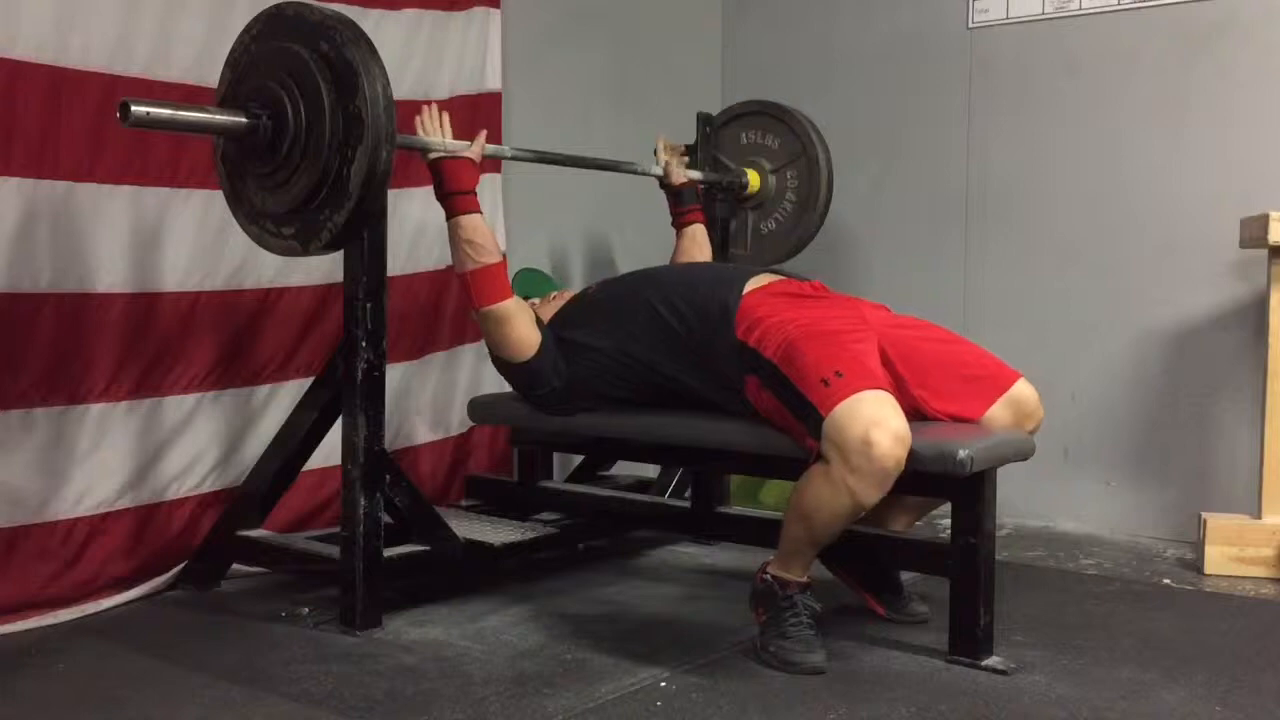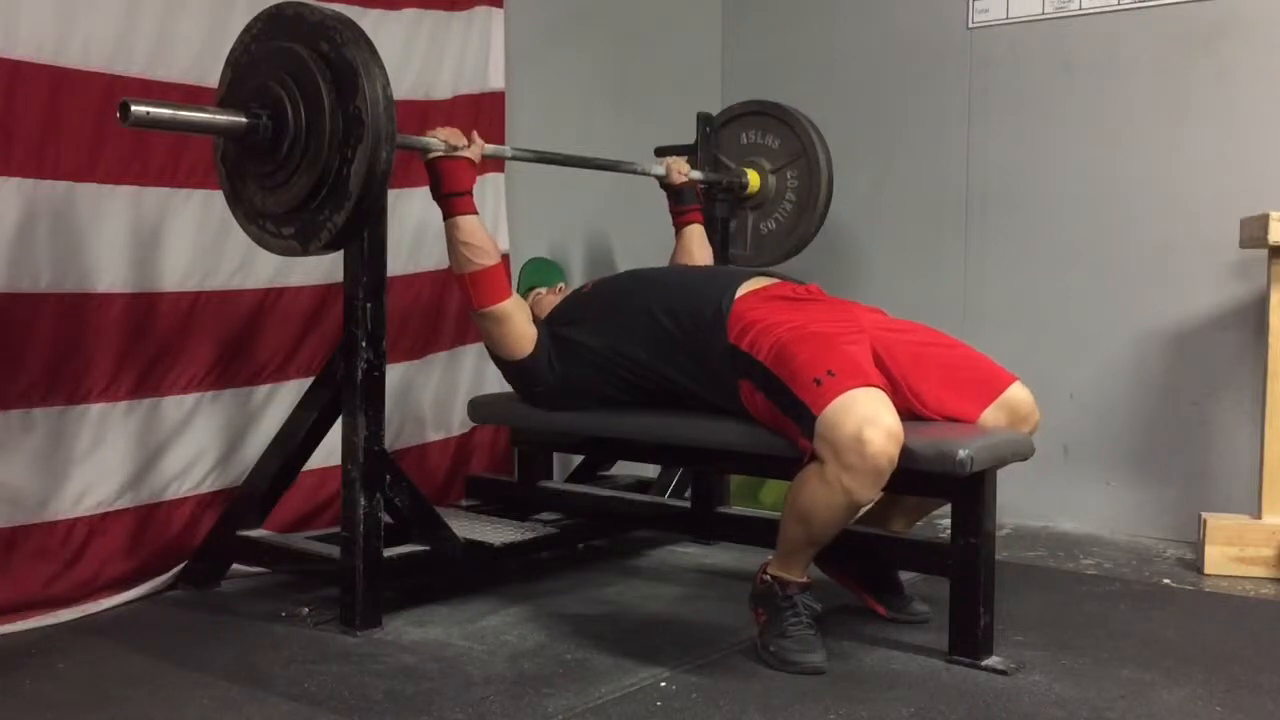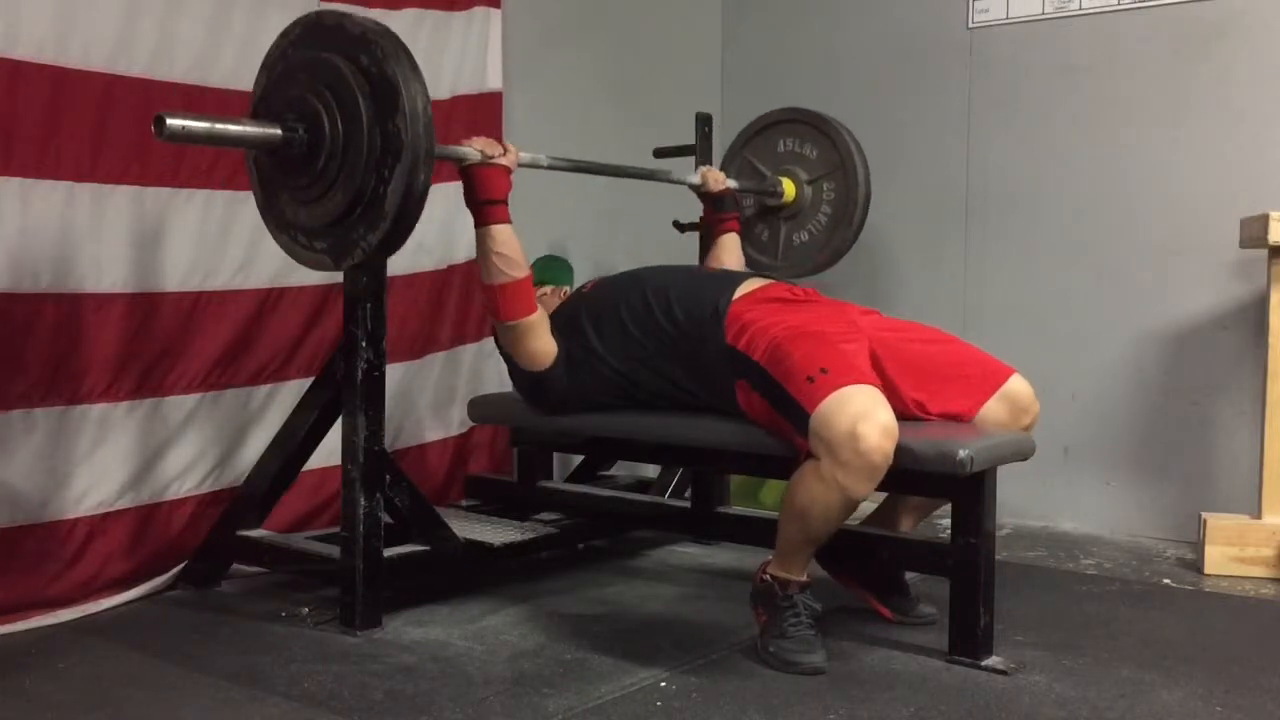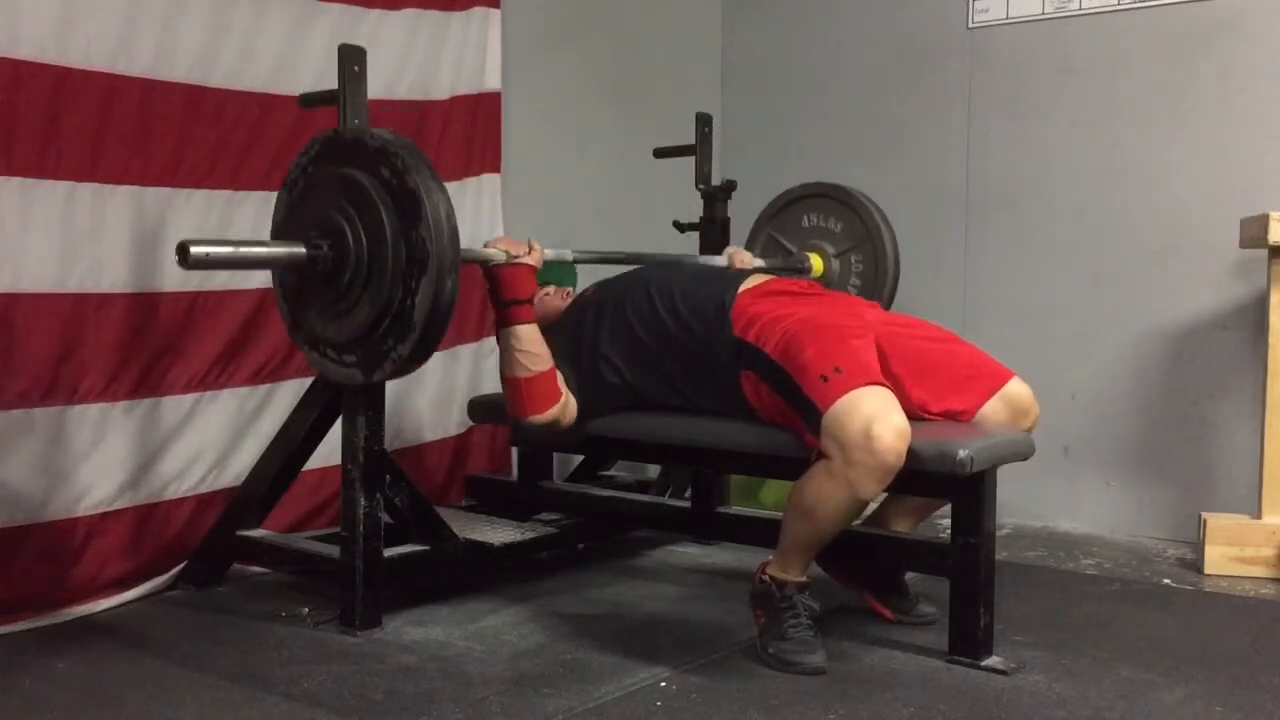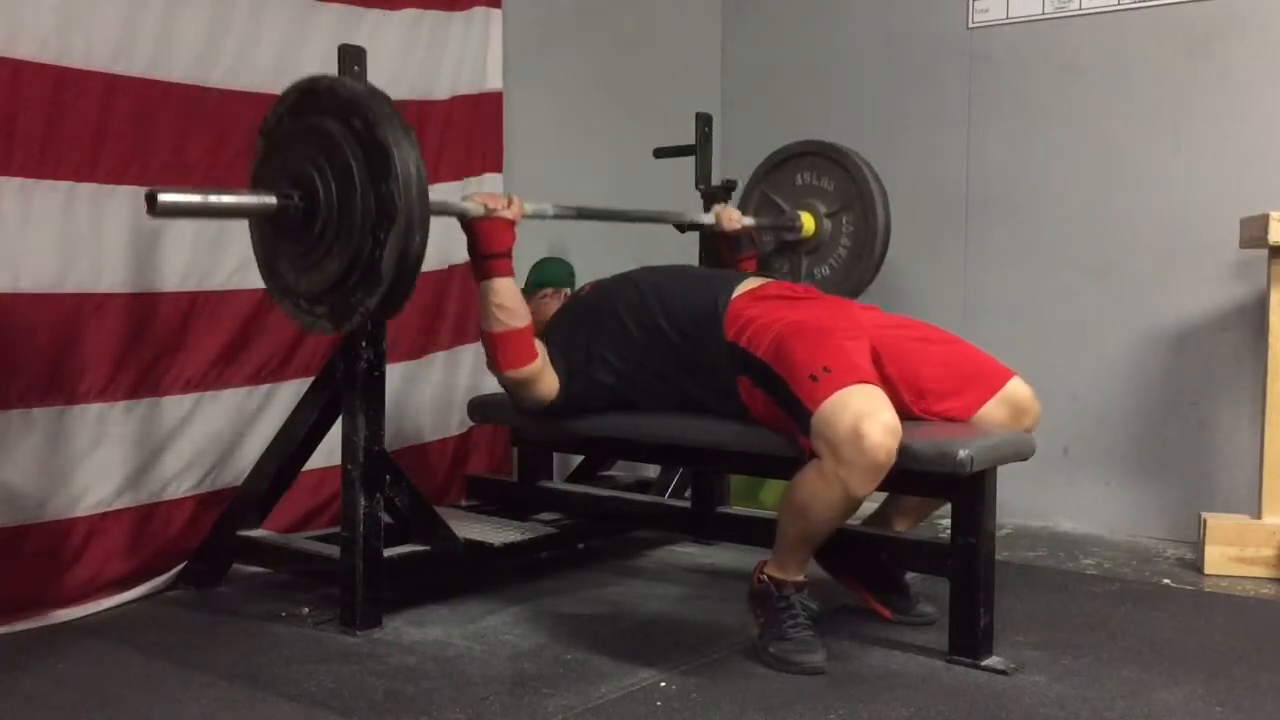
dt=1s
person 1, frame 1
left shoulder: (613, 320)
right shoulder: (556, 368)
left elbow: (691, 289)
right elbow: (488, 289)
left wrist: (682, 195)
right wrist: (456, 183)
left knee: (1015, 412)
right knee: (874, 445)
left ankle: (862, 545)
right ankle: (782, 586)
person 1, frame 2
left shoulder: (609, 318)
right shoulder: (554, 365)
left elbow: (694, 283)
right elbow: (488, 292)
left wrist: (685, 199)
right wrist: (454, 186)
left knee: (1012, 416)
right knee: (868, 443)
right ankle: (782, 586)
person 1, frame 3
left shoulder: (613, 316)
right shoulder: (557, 366)
left elbow: (719, 286)
right elbow: (511, 312)
left wrist: (722, 210)
right wrist: (489, 196)
left knee: (1013, 408)
right knee: (863, 439)
left ankle: (868, 553)
right ankle: (782, 586)
person 1, frame 4
left shoulder: (605, 316)
right shoulder: (561, 350)
right elbow: (540, 409)
left wrist: (744, 272)
right wrist: (512, 294)
left knee: (1012, 410)
right knee: (876, 441)
left ankle: (871, 550)
right ankle: (781, 586)
person 1, frame 5
left shoulder: (614, 316)
right shoulder: (555, 353)
right elbow: (515, 368)
left wrist: (738, 244)
right wrist: (492, 250)
left knee: (1013, 409)
right knee: (866, 440)
left ankle: (870, 553)
right ankle: (780, 586)
